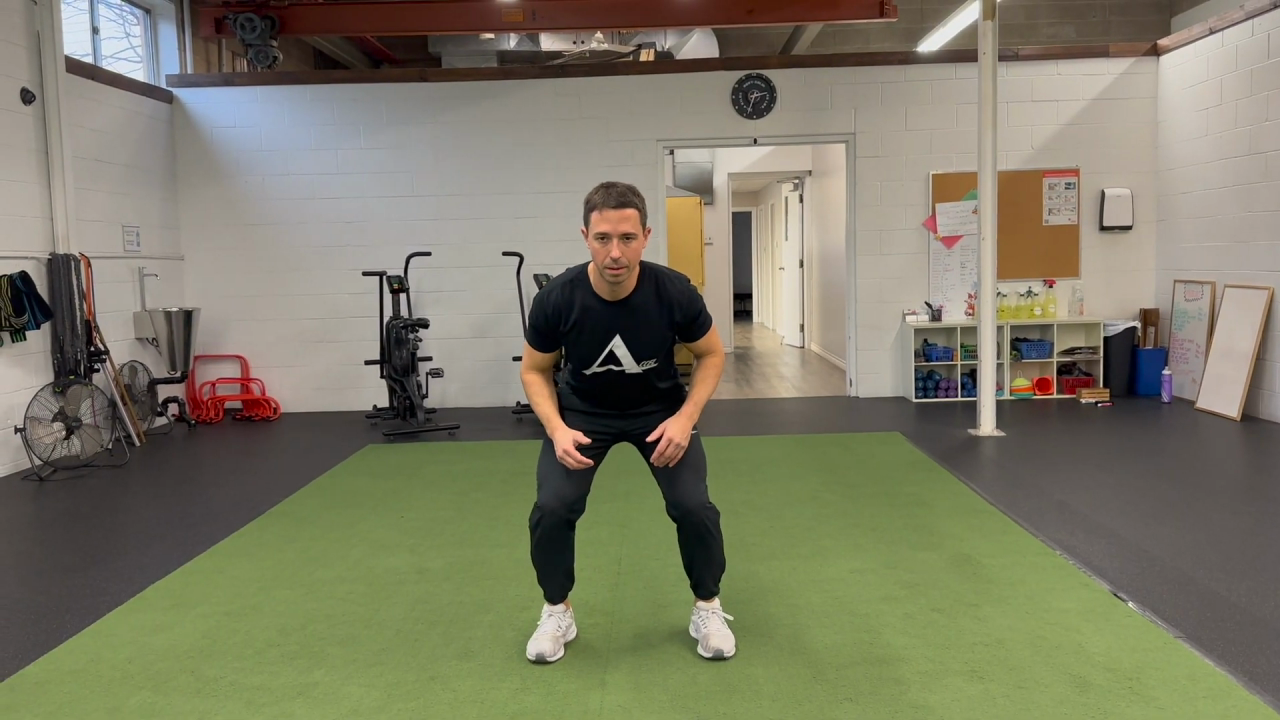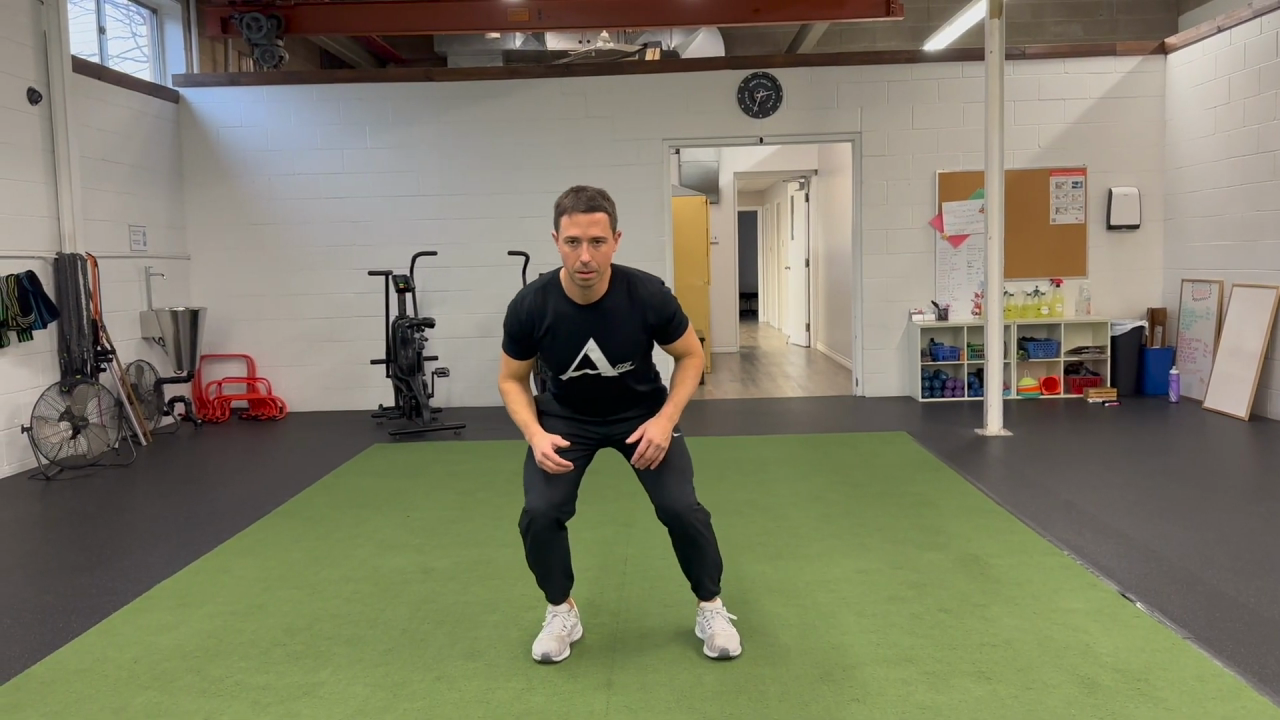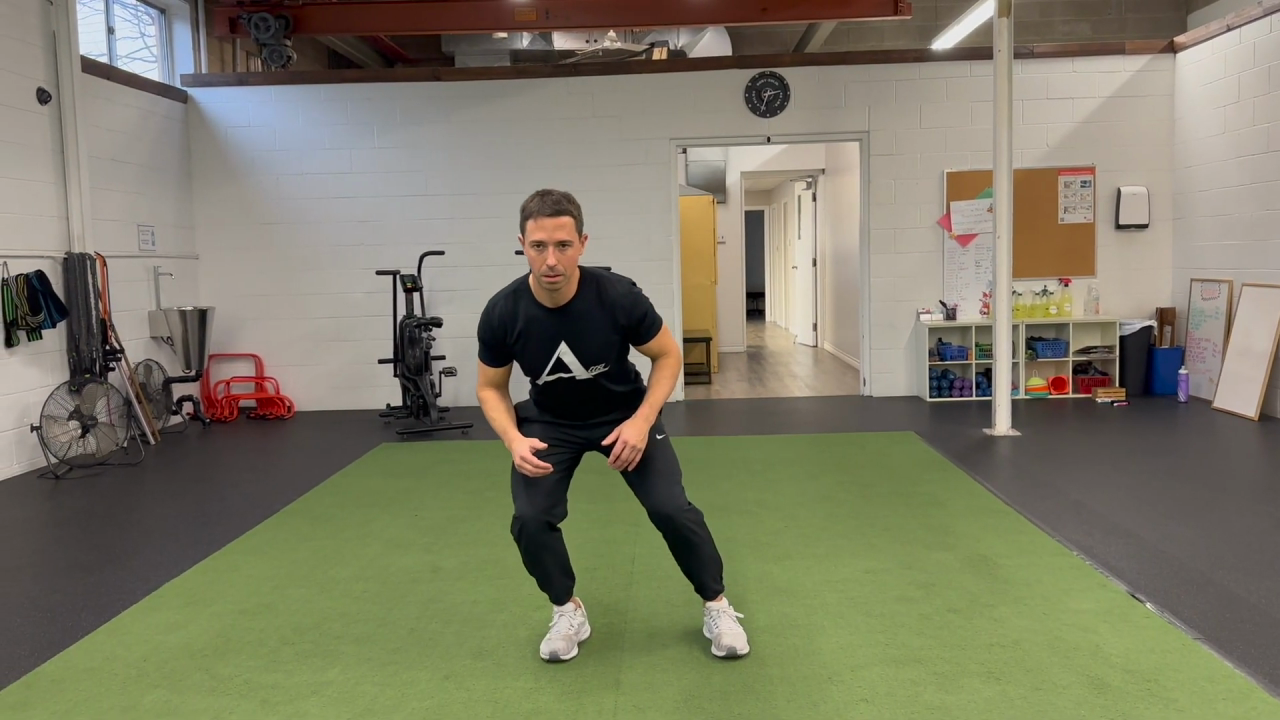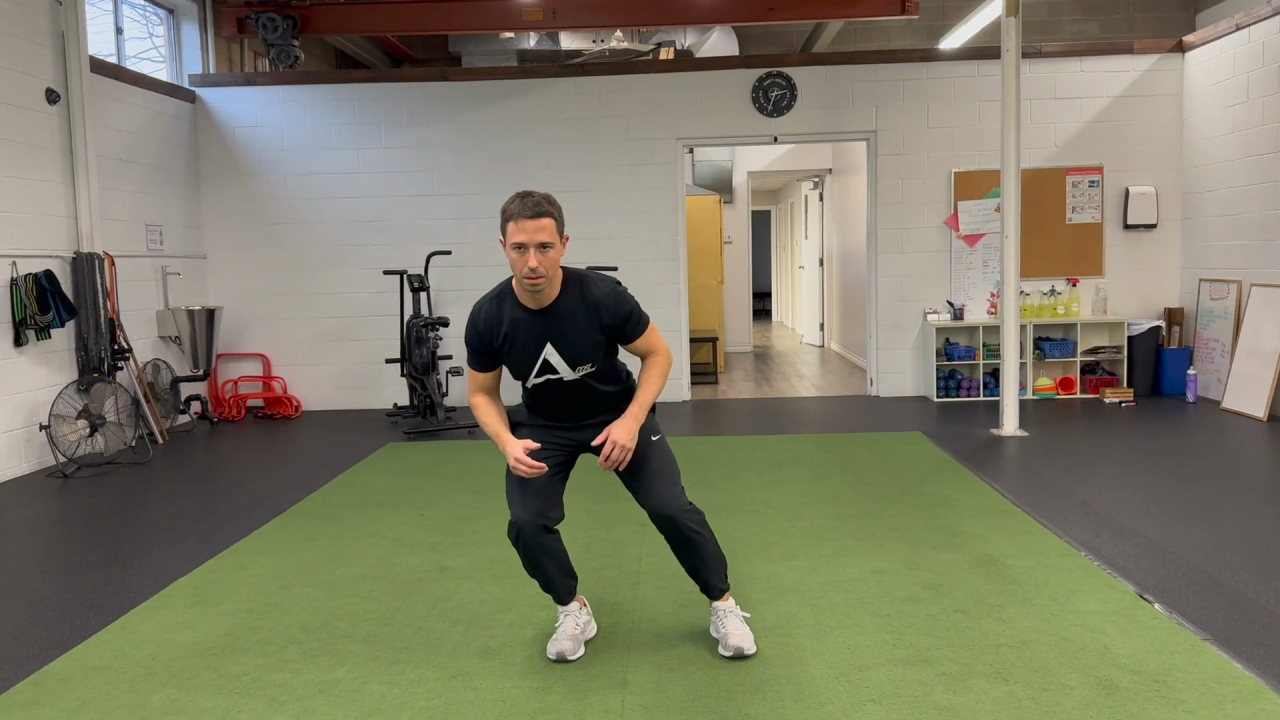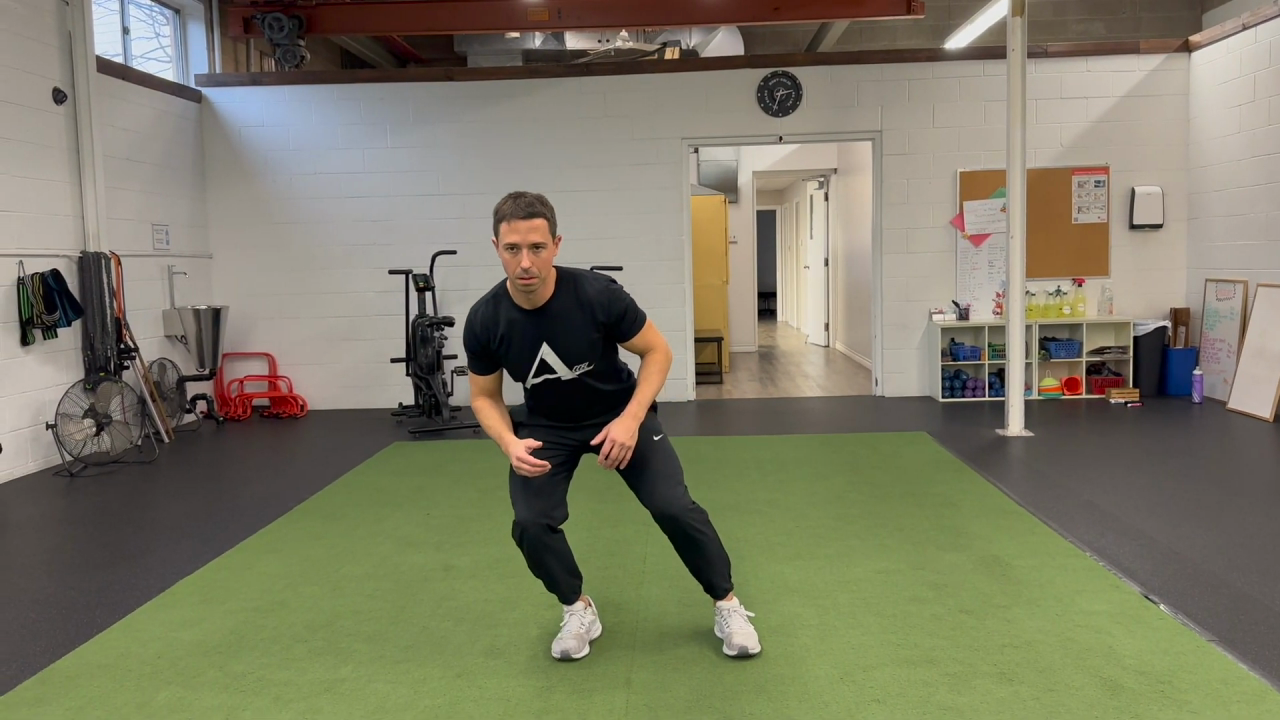
dt=0.5s
person 1, frame 1
left shoulder: (674, 292)
right shoulder: (556, 299)
left elbow: (711, 354)
right elbow: (535, 371)
left wrist: (685, 417)
right wrist: (557, 429)
left hip: (660, 408)
right hip: (583, 410)
left knee: (694, 506)
right knee: (552, 508)
left ankle: (707, 607)
right ankle: (557, 611)
person 1, frame 2
left shoulder: (647, 295)
right shoulder: (529, 307)
left elbow: (691, 356)
right elbow: (512, 379)
left wrist: (665, 420)
right wrist: (535, 434)
left hip: (641, 413)
right hip: (566, 416)
left knee: (680, 508)
right knee: (540, 513)
left ankle: (711, 607)
right ankle: (561, 611)
person 1, frame 3
left shoulder: (618, 296)
right shoulder: (502, 313)
left elbow: (668, 356)
right elbow: (491, 388)
left wrist: (642, 422)
right wrist: (514, 439)
left hip: (624, 415)
right hip: (549, 421)
left knee: (670, 508)
right knee: (531, 518)
left ankle: (716, 606)
right ankle: (568, 610)
person 1, frame 4
left shoulder: (602, 296)
right shoulder: (487, 318)
left elbow: (658, 354)
right elbow: (482, 393)
left wrist: (631, 421)
right wrist: (507, 442)
left hip: (617, 414)
right hip: (543, 424)
left knee: (670, 508)
right knee: (527, 523)
left ankle: (723, 604)
right ankle: (573, 610)
person 1, frame 5
left shoulder: (597, 294)
right shoulder: (485, 320)
left elbow: (657, 351)
right elbow: (485, 395)
left wrist: (631, 420)
right wrist: (510, 442)
left hip: (619, 413)
right hip: (545, 424)
left knee: (674, 507)
right knee: (531, 522)
left ankle: (727, 604)
right ankle: (578, 609)
